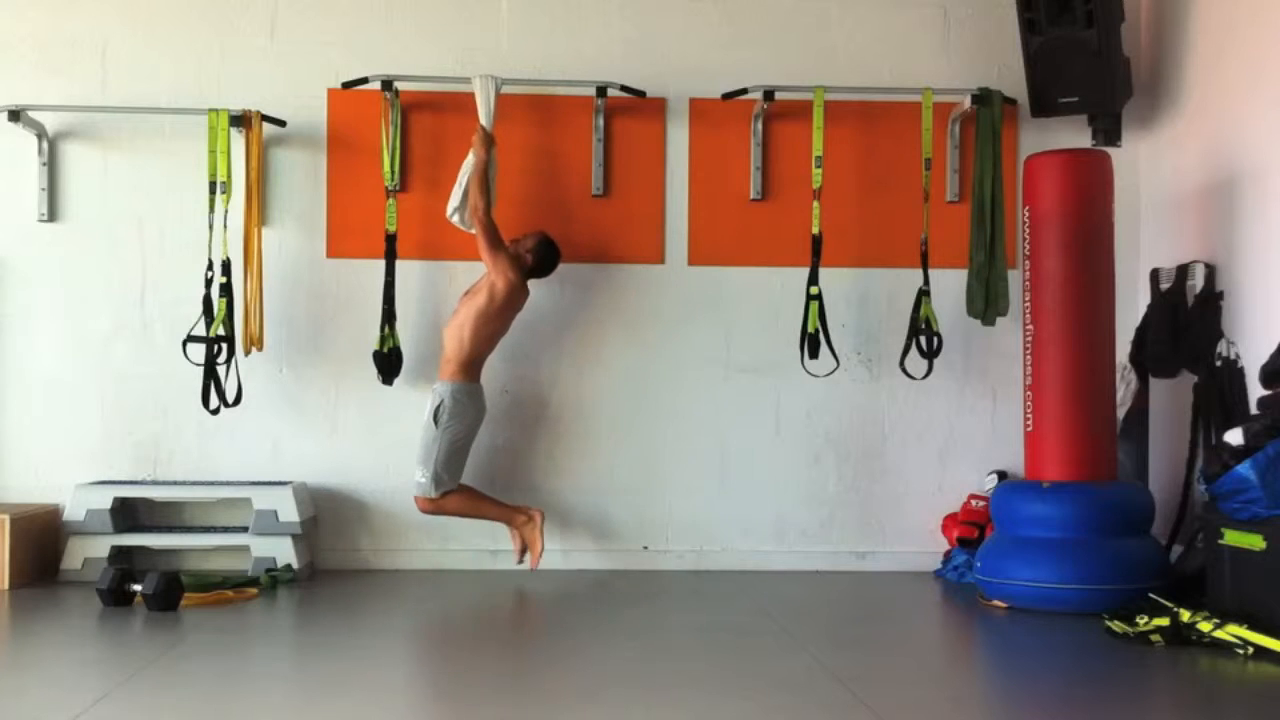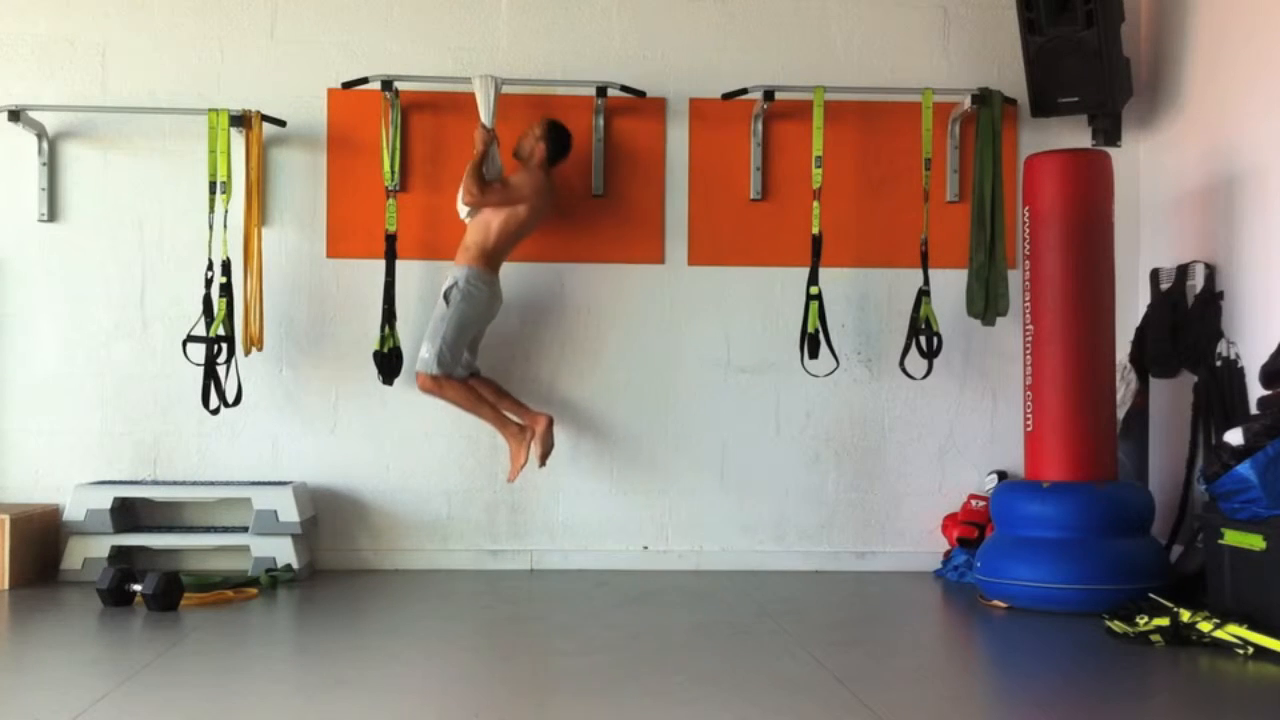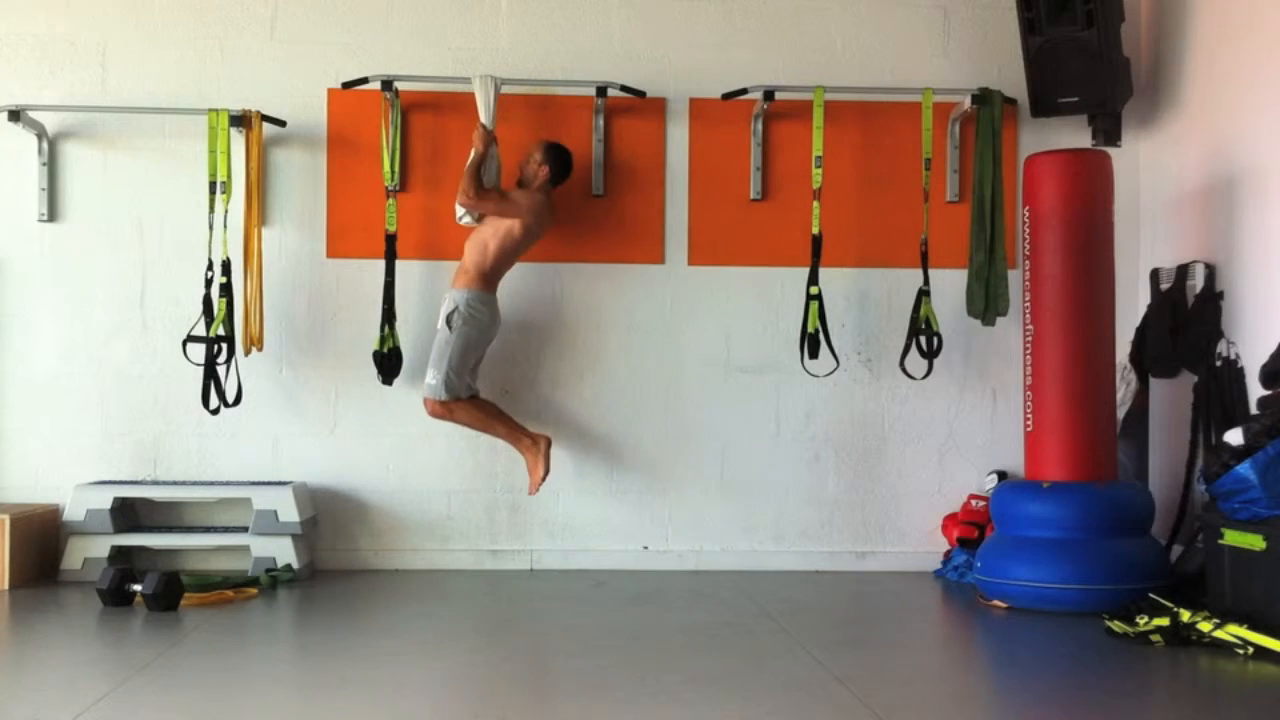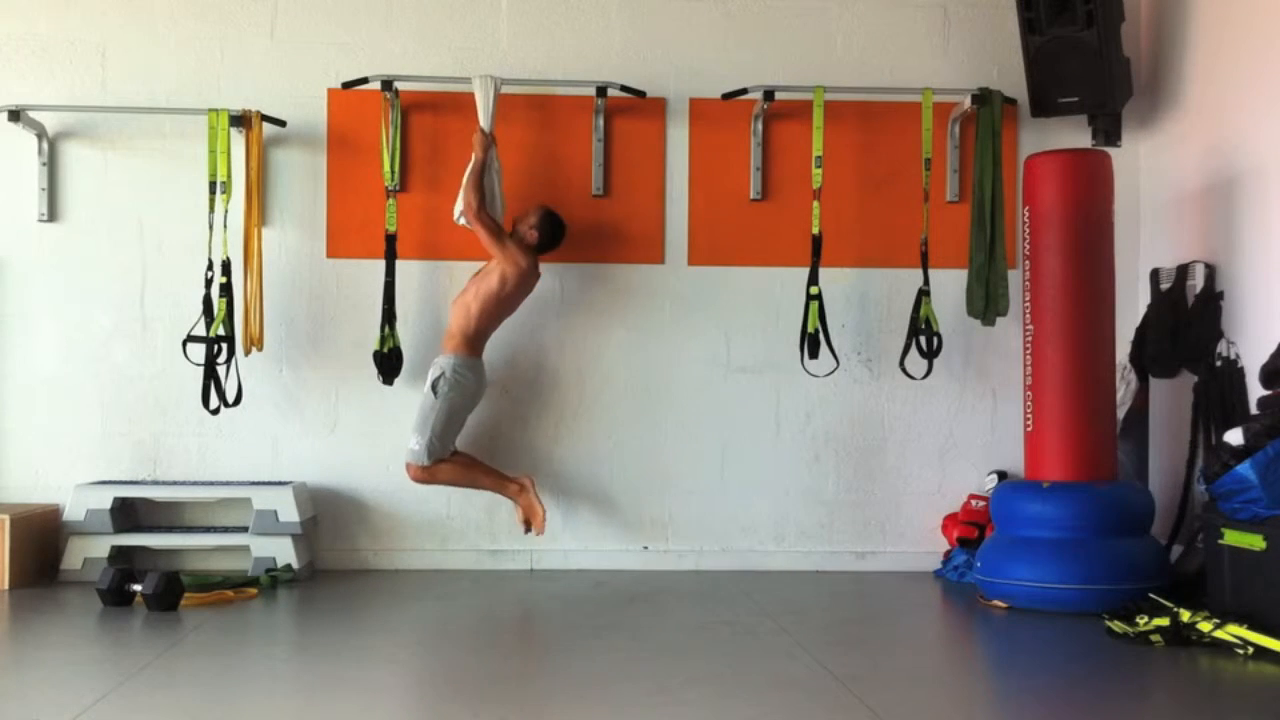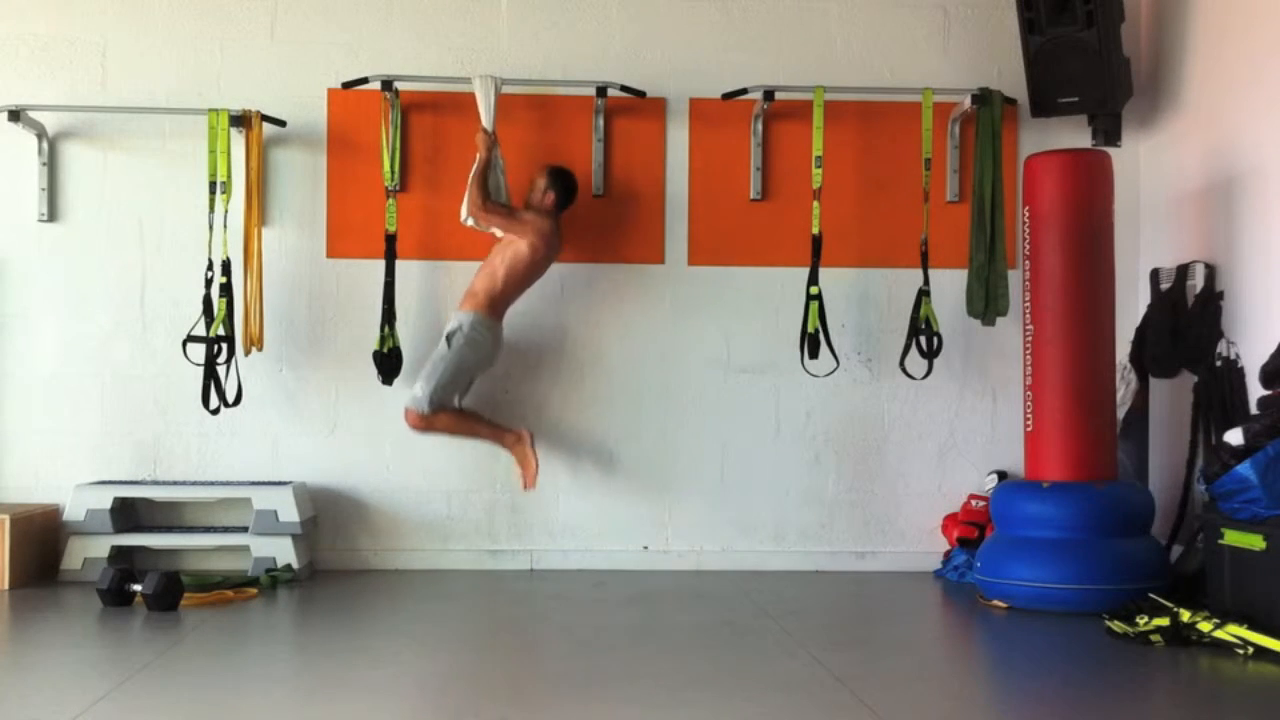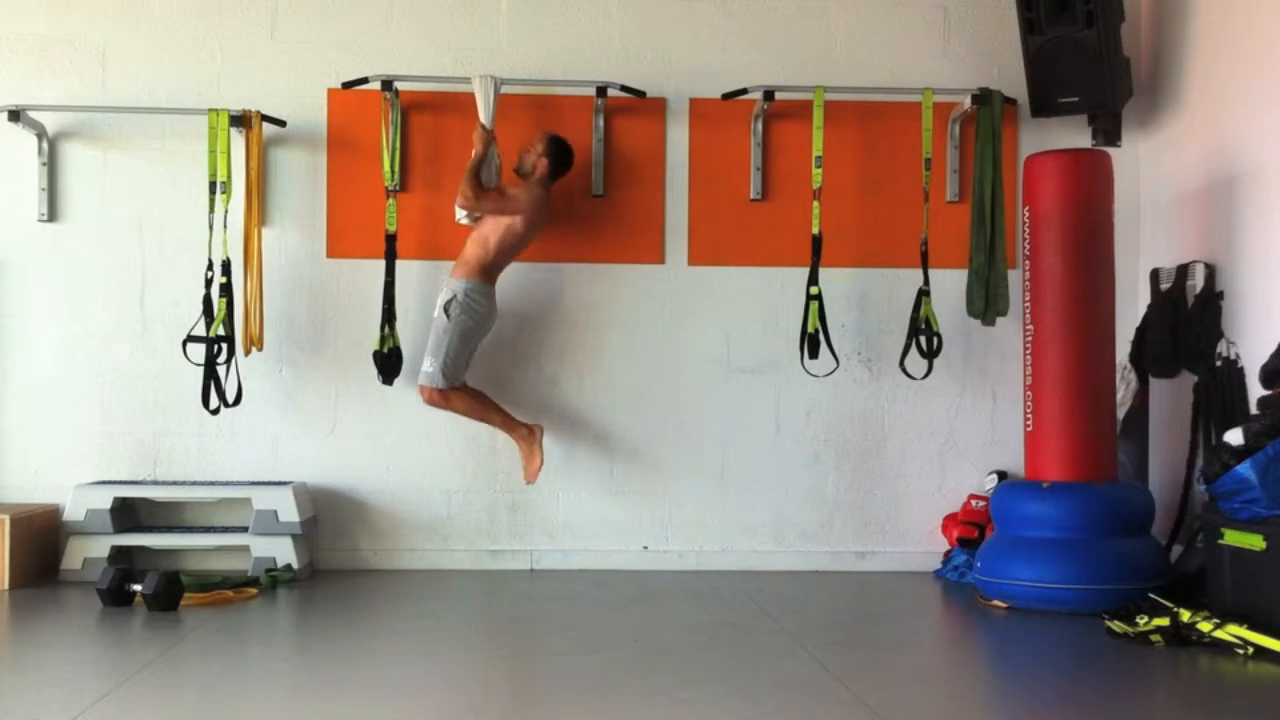
dt=0.7s
person 1, frame 1
left shoulder: (506, 278)
right shoulder: (511, 287)
left elbow: (480, 214)
right elbow: (482, 218)
left wrist: (482, 155)
right wrist: (483, 158)
left hip: (454, 395)
right hip: (457, 392)
left knee: (430, 498)
right knee: (440, 490)
left ankle: (522, 517)
right ankle: (518, 518)
person 1, frame 2
left shoulder: (532, 183)
right shoulder: (528, 187)
left elbow: (472, 194)
right elbow: (486, 195)
left wrist: (481, 149)
right wrist: (486, 152)
left hip: (470, 283)
right hip: (479, 285)
left knee: (431, 377)
right knee: (462, 375)
left ankle: (514, 431)
right ankle: (534, 419)
person 1, frame 3
left shoulder: (532, 202)
right shoulder: (526, 206)
left elbow: (467, 197)
right elbow: (480, 199)
left wrist: (480, 149)
right wrist: (486, 152)
left hip: (468, 304)
right hip: (474, 304)
left knee: (439, 402)
right knee: (461, 397)
left ankle: (528, 443)
right ankle: (531, 441)
person 1, frame 4
left shoulder: (518, 262)
right shoulder: (520, 265)
left elbow: (473, 210)
right elbow: (482, 214)
left wrist: (481, 155)
right wrist: (485, 159)
left hip: (455, 368)
right hip: (462, 366)
left knee: (421, 467)
right knee: (438, 456)
left ankle: (515, 488)
right ankle: (515, 488)
person 1, frame 5
left shoulder: (541, 225)
right shoulder: (541, 231)
left elbow: (477, 206)
right elbow: (491, 210)
left wrist: (484, 154)
right wrist: (490, 157)
left hip: (471, 327)
right hip: (480, 328)
left knee: (418, 415)
right knee: (440, 408)
left ankle: (512, 439)
right ankle: (514, 437)
person 1, frame 6
left shoulder: (532, 194)
right shoulder: (529, 198)
left elbow: (466, 198)
right elbow: (480, 199)
left wrist: (480, 150)
right wrist: (484, 153)
left hip: (465, 292)
right hip: (472, 293)
left knee: (435, 390)
right knee: (451, 385)
left ankle: (521, 433)
right ankle: (523, 430)
